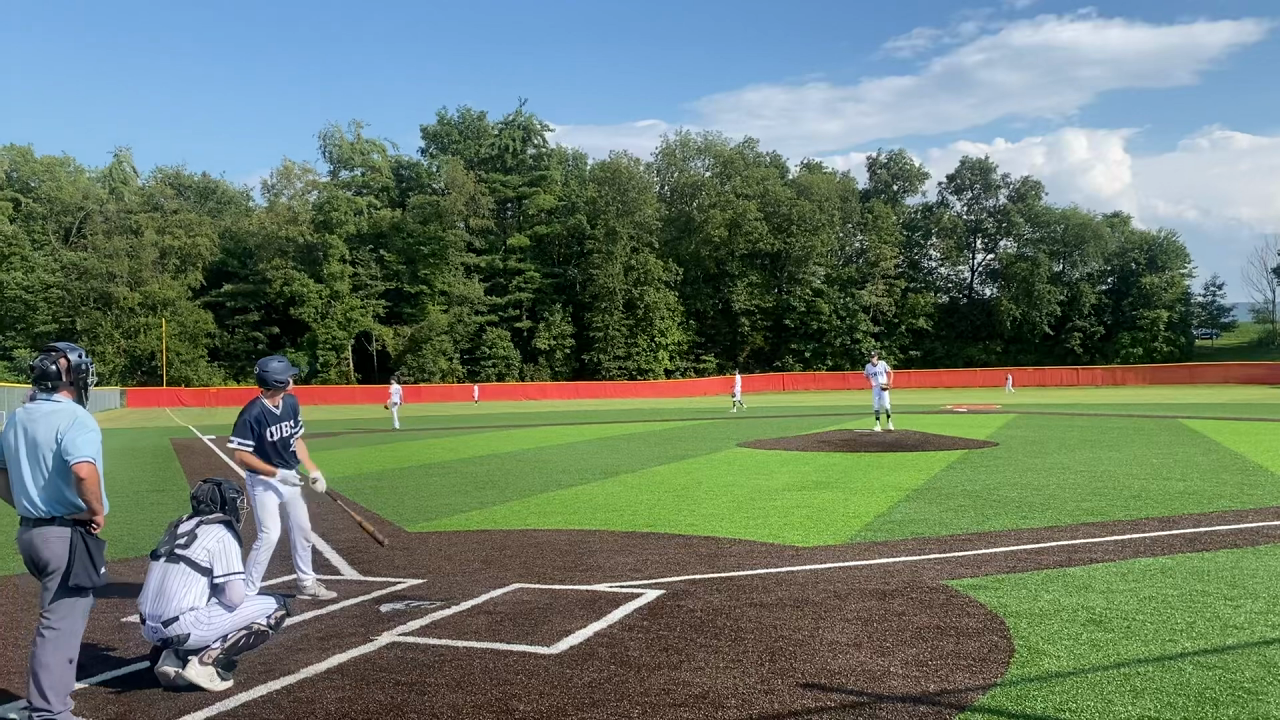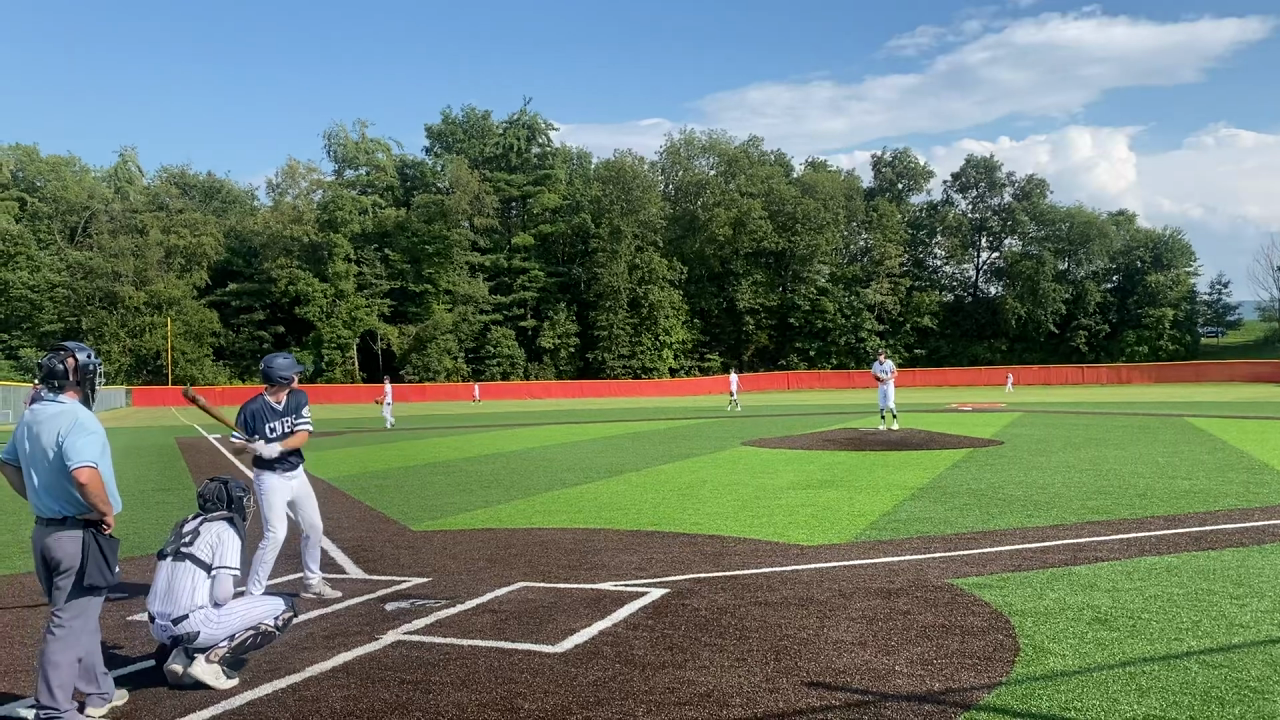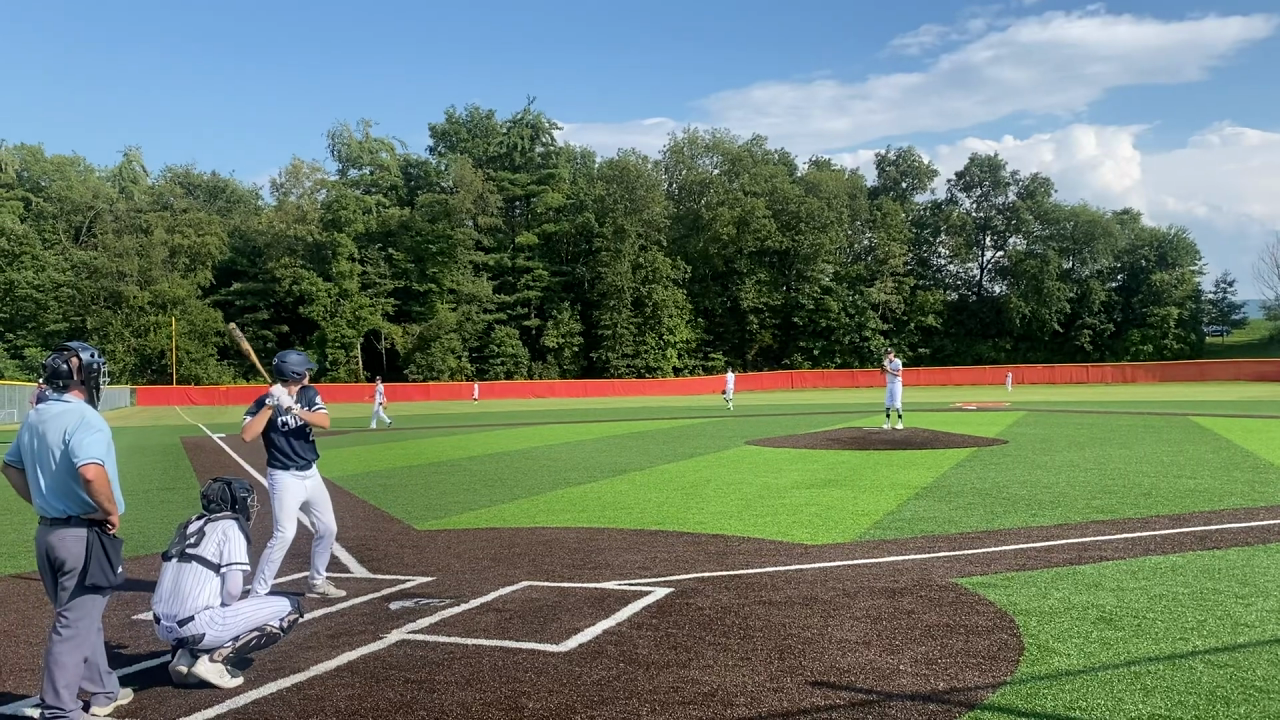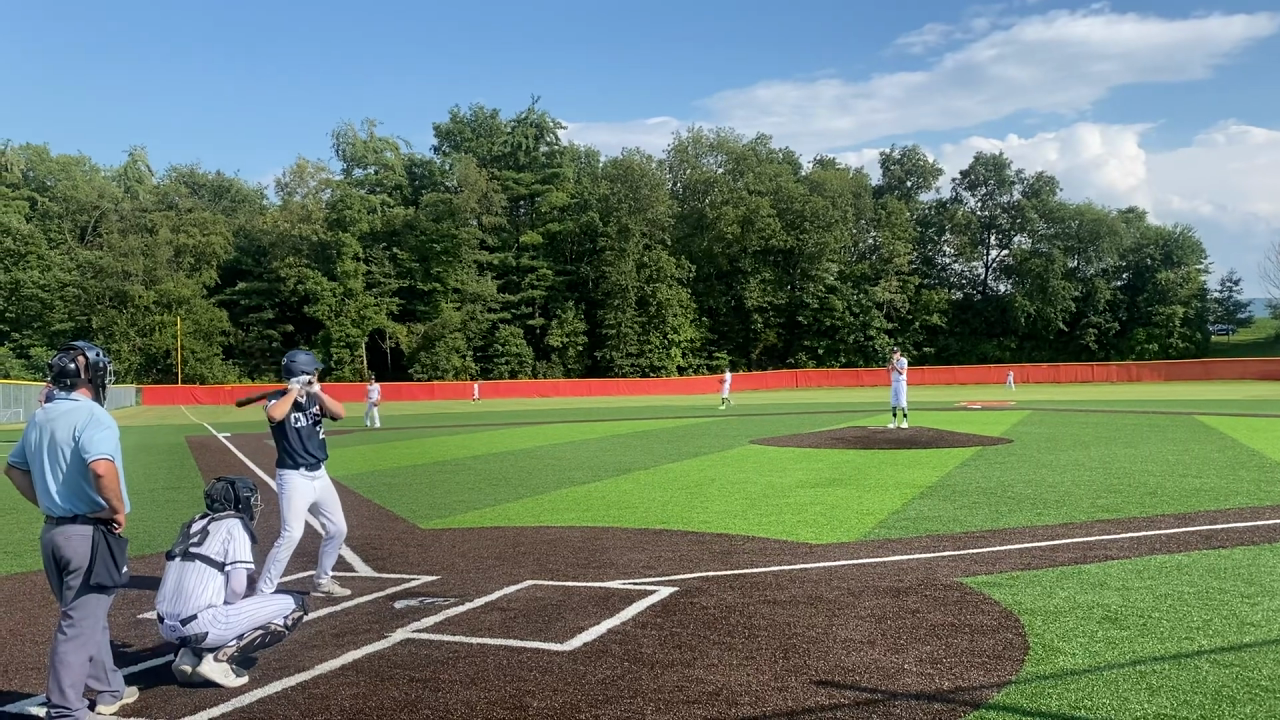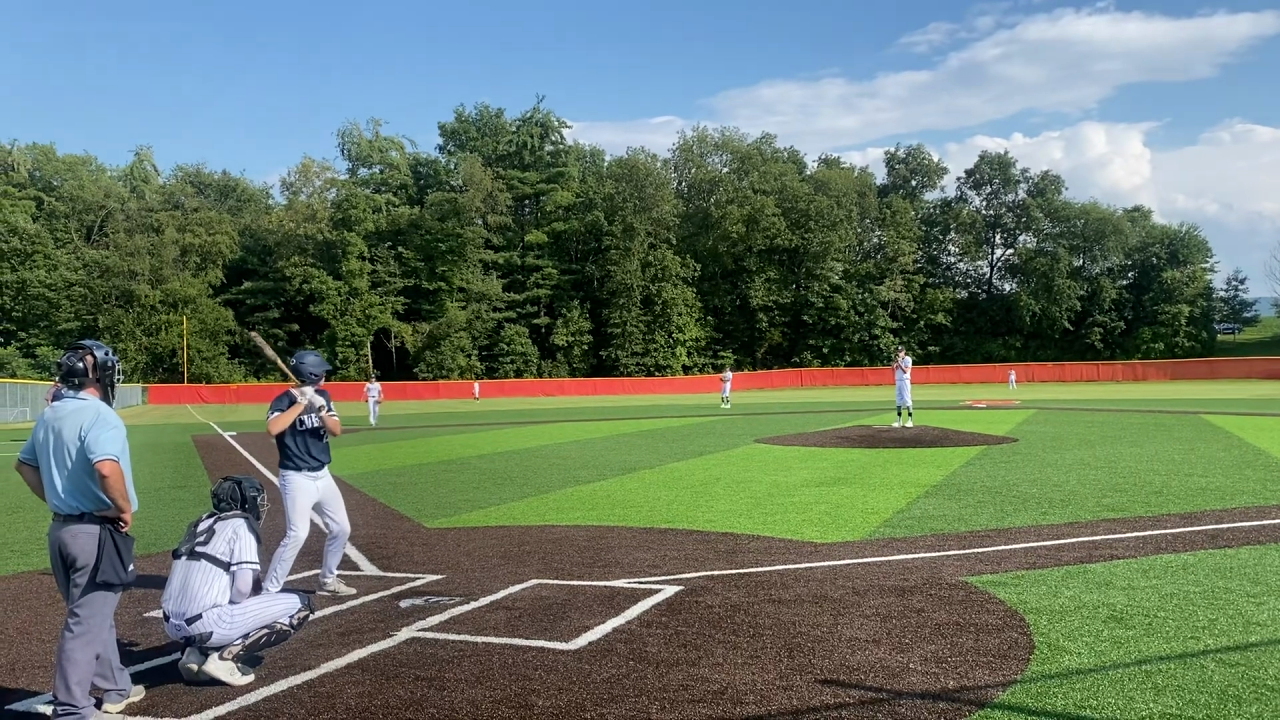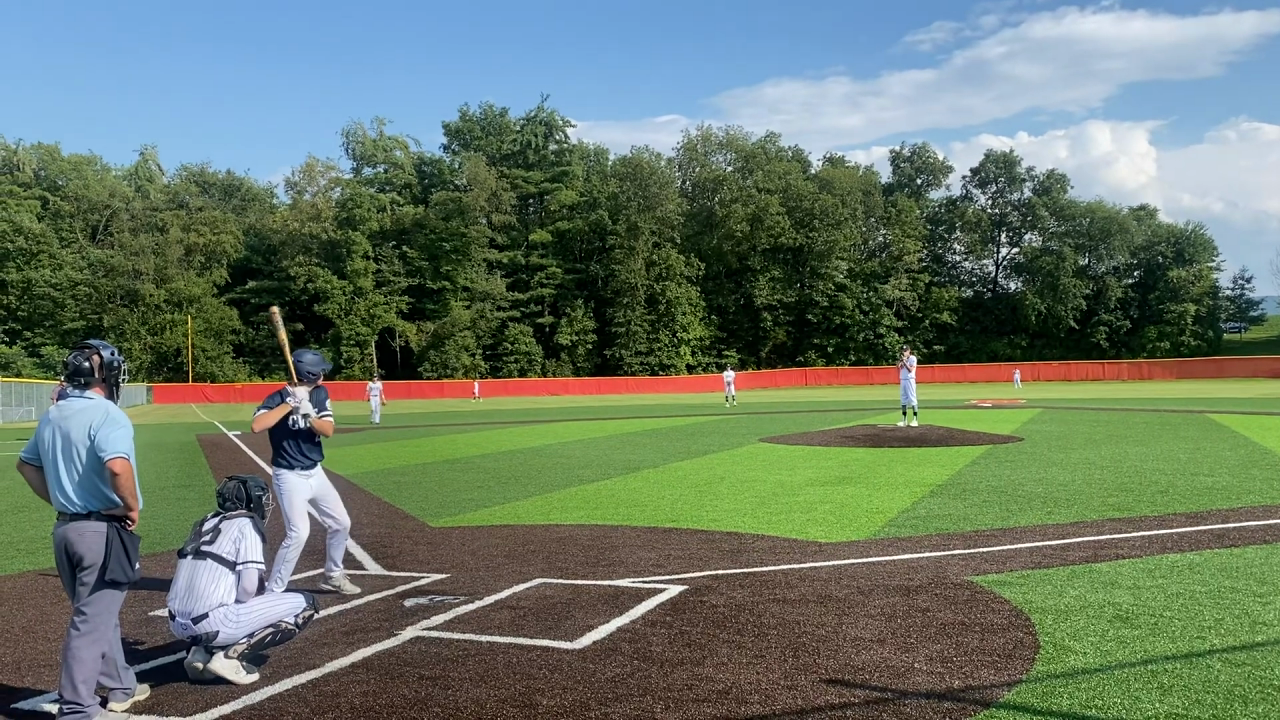
dt=0.4s
person 1, frame 1
right shoulder: (76, 418)
right elbow: (84, 471)
right wrist: (96, 511)
right hip: (67, 535)
left knee: (65, 613)
right knee: (59, 625)
person 1, frame 2
right shoulder: (79, 419)
right elbow: (84, 475)
right wrist: (106, 513)
left hip: (44, 531)
right hip: (80, 535)
left knee: (79, 617)
right knee: (69, 624)
person 1, frame 3
left shoulder: (34, 418)
right shoulder: (84, 418)
right elbow: (91, 472)
right wrist: (111, 512)
left hip: (47, 531)
right hip: (83, 535)
left knee: (82, 617)
right knee: (74, 624)
person 1, frame 4
left shoulder: (40, 417)
right shoulder: (92, 415)
left elbow: (14, 469)
right elbow: (102, 468)
right wrist: (118, 510)
left hip: (53, 531)
right hip: (89, 533)
left knee: (88, 614)
right knee: (80, 623)
person 1, frame 5
left shoulder: (49, 416)
right shoulder: (99, 415)
left elbow: (25, 465)
right elbow: (106, 468)
right wrist: (124, 509)
left hip: (61, 528)
right hip: (96, 532)
left knee: (95, 613)
right knee: (86, 621)
left ankle: (115, 688)
person 1, frame 6
left shoulder: (51, 415)
right shoulder: (106, 414)
left elbow: (26, 464)
right elbow: (118, 467)
right wrist: (132, 507)
left hip: (65, 528)
right hip: (102, 531)
left knee: (98, 612)
right knee: (92, 620)
left ankle: (121, 687)
person 2, frame 1
left shoulder: (291, 402)
right shoulder: (252, 413)
right elbow: (240, 455)
left wrist: (312, 470)
right wrist: (276, 474)
left hip: (289, 477)
right hip: (263, 481)
left knee: (302, 529)
right knee: (269, 536)
left ankle: (307, 584)
right ankle: (246, 595)
person 2, frame 2
left shoulder: (299, 398)
right shoulder: (253, 409)
left elbow: (303, 435)
right elbow: (237, 446)
left wrist: (277, 447)
right wrist: (252, 446)
left hip: (297, 475)
right hip: (270, 479)
left knee: (314, 528)
right knee: (275, 536)
left ankle: (313, 583)
right ankle: (252, 595)
person 2, frame 3
left shoulder: (308, 394)
right shoulder: (264, 402)
left elbow: (324, 422)
right elbow: (247, 436)
left wrist: (293, 407)
right wrist: (272, 405)
left hip: (311, 474)
right hip: (284, 478)
left knee: (328, 529)
right knee: (284, 535)
left ankle: (317, 583)
right ankle: (257, 595)
person 2, frame 4
left shoulder: (315, 396)
right shoulder: (279, 398)
left elbow: (340, 413)
right elbow: (274, 415)
left wrist: (316, 390)
right wrist: (295, 389)
left hip: (319, 475)
right hip: (293, 478)
left knee: (337, 529)
right knee: (291, 535)
left ankle: (322, 582)
right ankle: (262, 593)
person 2, frame 5
left shoulder: (322, 396)
right shoulder: (284, 401)
left elbow: (336, 430)
right elbow: (272, 429)
left wrist: (321, 409)
right wrist: (301, 402)
left hip: (323, 475)
right hip: (296, 479)
left knee: (341, 529)
right knee: (297, 534)
left ankle: (328, 581)
right ankle: (268, 592)
person 2, frame 6
left shoulder: (320, 394)
right shoulder: (278, 398)
left elbow: (329, 431)
right elbow: (257, 426)
left wrist: (308, 414)
right wrist: (290, 403)
left hip: (315, 473)
right hip: (289, 477)
left knee: (341, 523)
right knee: (298, 534)
left ankle: (334, 576)
right ankle: (272, 592)
person 3, frame 1
left shoulder: (179, 526)
right shoulder: (222, 532)
right elbow: (235, 597)
left hip: (150, 628)
right hip: (182, 627)
right knee: (275, 607)
left ankle: (173, 658)
right ankle: (204, 662)
person 3, frame 2
left shoulder: (187, 525)
right shoulder: (225, 528)
right elbow: (222, 593)
left hip: (158, 626)
right hip: (190, 624)
right knee: (284, 608)
left ankle: (182, 656)
right ankle: (211, 660)
person 3, frame 3
left shoulder: (189, 526)
right shoulder: (231, 526)
right elbow: (233, 589)
right wrist: (224, 613)
left hip: (163, 627)
right hip: (197, 626)
right knee: (290, 608)
left ankle: (186, 656)
right ankle: (216, 660)
person 3, frame 4
left shoulder: (194, 525)
right shoulder: (235, 525)
right elbow: (237, 588)
right wrist: (226, 612)
left hip: (167, 626)
right hip: (200, 624)
right knee: (294, 606)
left ankle: (190, 654)
right ankle: (220, 659)
person 3, frame 5
left shoulder: (200, 524)
right shoulder: (242, 525)
right elbow: (242, 588)
left hip: (172, 625)
right hip: (206, 623)
right knee: (300, 605)
left ankle: (197, 653)
right ankle: (226, 657)
person 3, frame 6
left shoulder: (205, 523)
right shoulder: (246, 524)
right elbow: (248, 588)
right wrist: (238, 613)
left hip: (178, 624)
right hip: (211, 623)
right knee: (305, 604)
left ankle: (202, 651)
right ankle: (231, 656)
